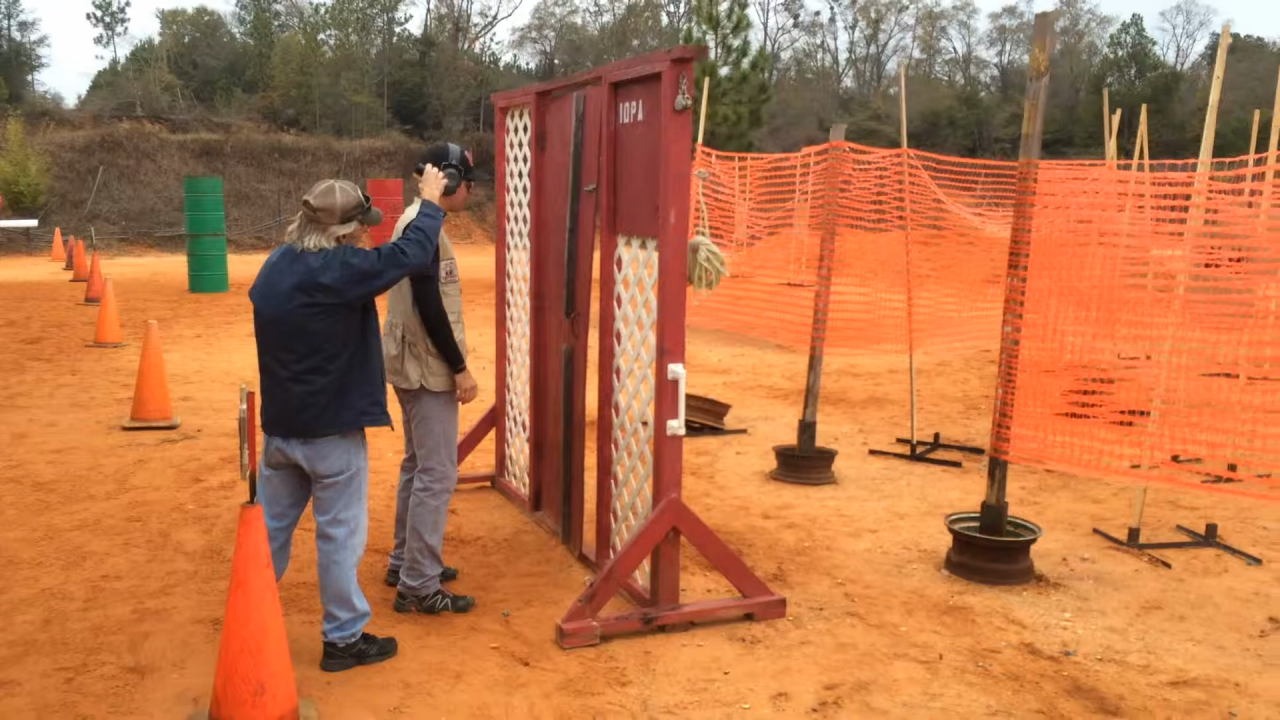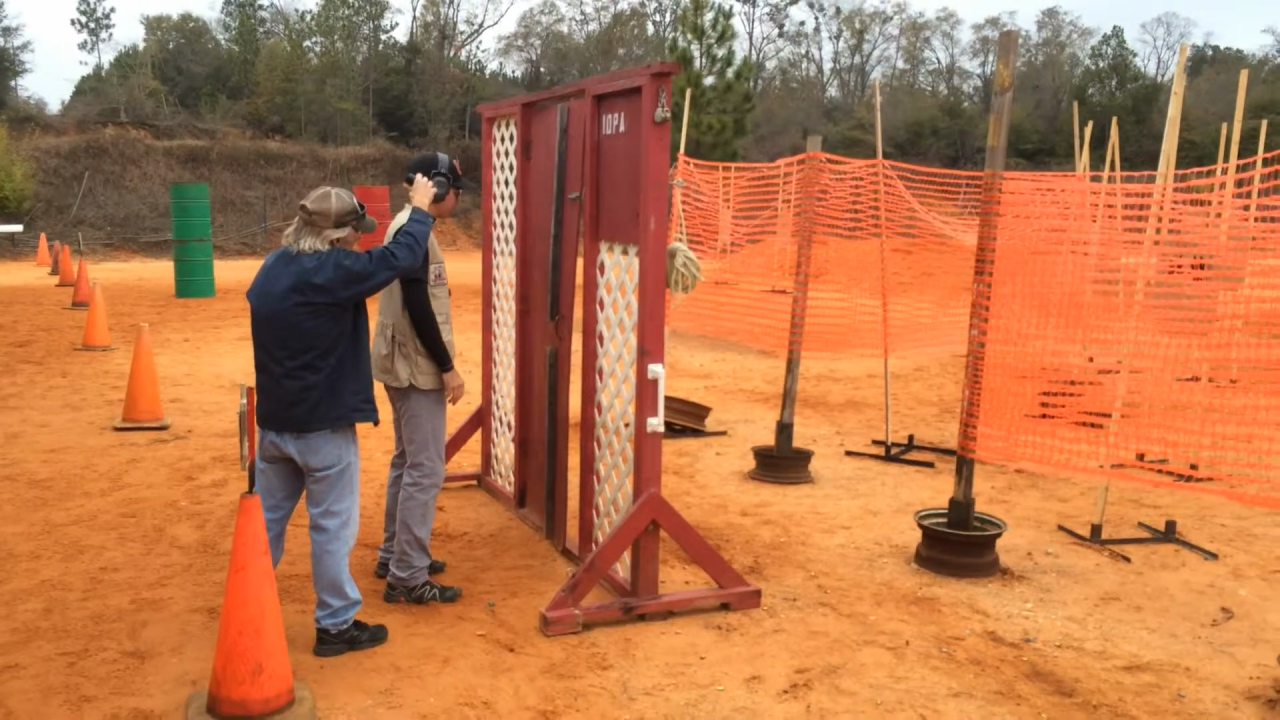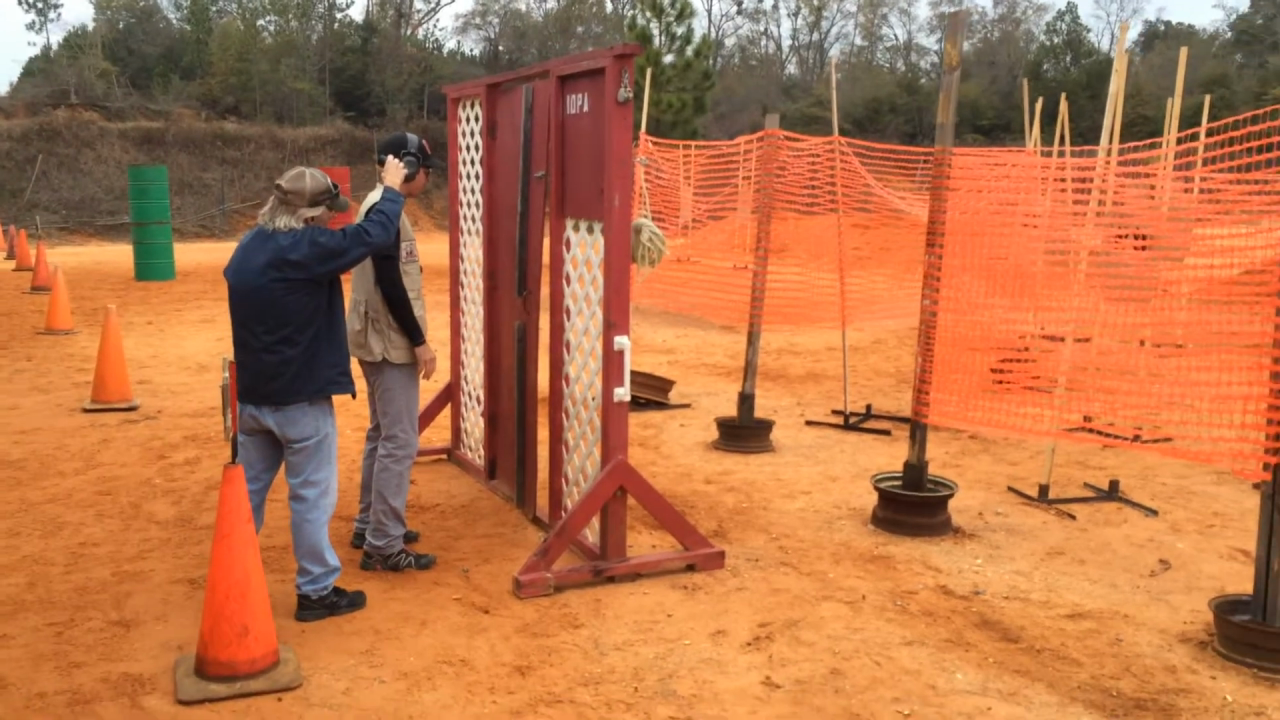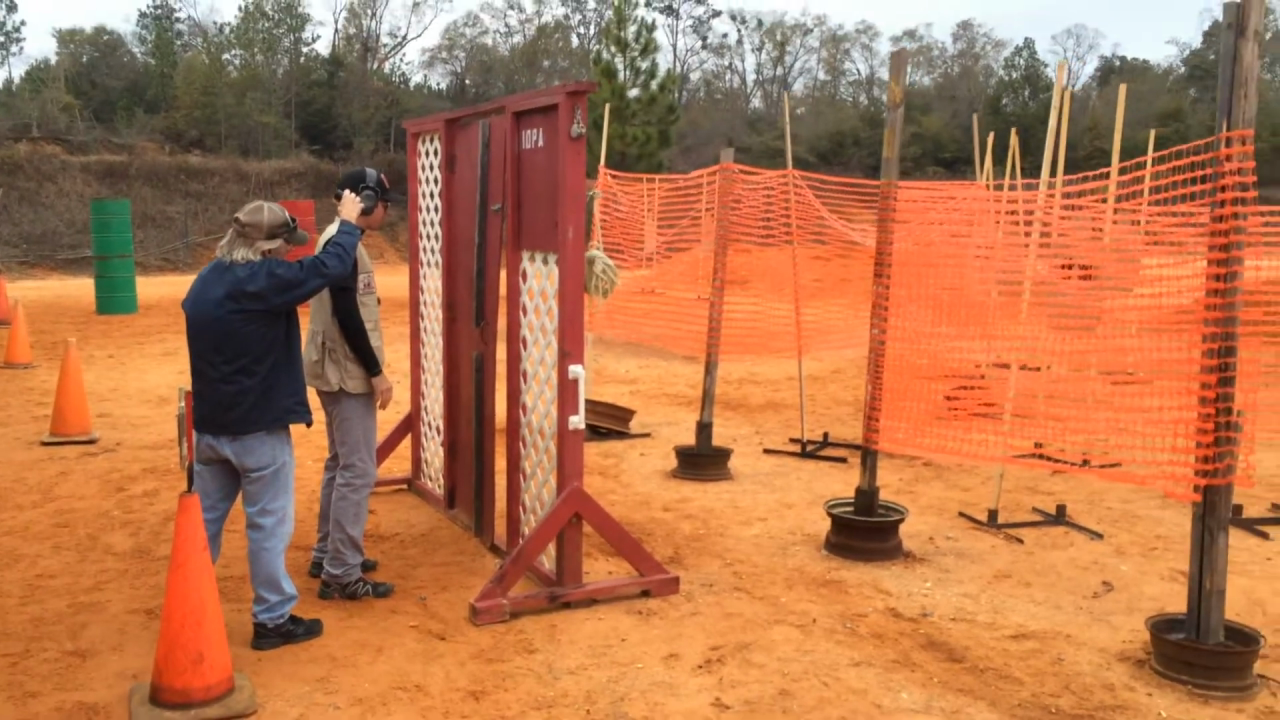
dt=0.5s
person 1, frame 1
left shoulder: (274, 266)
right shoulder: (340, 270)
right elbow: (412, 253)
right wrist: (430, 202)
left hip: (280, 425)
right hip: (331, 429)
left knee: (270, 529)
right knee: (339, 535)
right ankle: (343, 639)
person 1, frame 2
left shoulder: (271, 268)
right shoulder: (333, 272)
right elbow: (400, 257)
right wrist: (419, 209)
left hip: (274, 420)
right hip: (324, 425)
left knee: (266, 520)
right knee: (332, 527)
right ankle: (336, 625)
person 1, frame 3
left shoulder: (248, 247)
right shoulder: (308, 248)
right elbow: (375, 234)
right wrist: (391, 189)
left hip: (252, 394)
right hip: (301, 397)
left knee: (246, 491)
right knee: (311, 496)
right ankle: (316, 591)
person 1, frame 4
left shoulder: (205, 280)
right shoulder: (266, 280)
right elbow: (330, 265)
right wrist: (348, 222)
left hip: (210, 424)
right hip: (259, 427)
left knee: (204, 519)
right knee: (269, 524)
right ankle: (273, 620)
person 2, frame 1
left shoulder: (418, 221)
right elbow: (427, 304)
left wrist: (451, 364)
right wrist: (460, 367)
left hip: (417, 366)
right hip: (428, 368)
left knee: (418, 467)
right knee: (437, 474)
left ankle: (405, 563)
right ankle: (418, 586)
person 2, frame 2
left shoulder: (409, 226)
right elbow: (417, 306)
left wrist: (439, 365)
right wrist: (447, 367)
left hip: (407, 365)
right hip: (416, 368)
left knee: (408, 462)
right knee: (426, 469)
left ankle: (395, 555)
right ankle: (407, 577)
person 2, frame 3
left shoulder: (379, 206)
right shoulder: (383, 209)
right elbow: (389, 283)
left wrist: (411, 339)
right wrist: (419, 342)
left hip: (382, 341)
right hip: (391, 343)
left knee: (382, 435)
right knee: (399, 441)
left ankle: (369, 526)
right ankle: (383, 546)
person 2, frame 4
left shoulder: (339, 240)
right shoulder: (341, 242)
right elbow: (346, 314)
left wrist: (369, 369)
right wrist: (376, 372)
left hip: (340, 371)
right hip: (348, 373)
left knee: (341, 464)
right knee: (358, 470)
left ankle: (328, 555)
right ankle: (341, 574)
